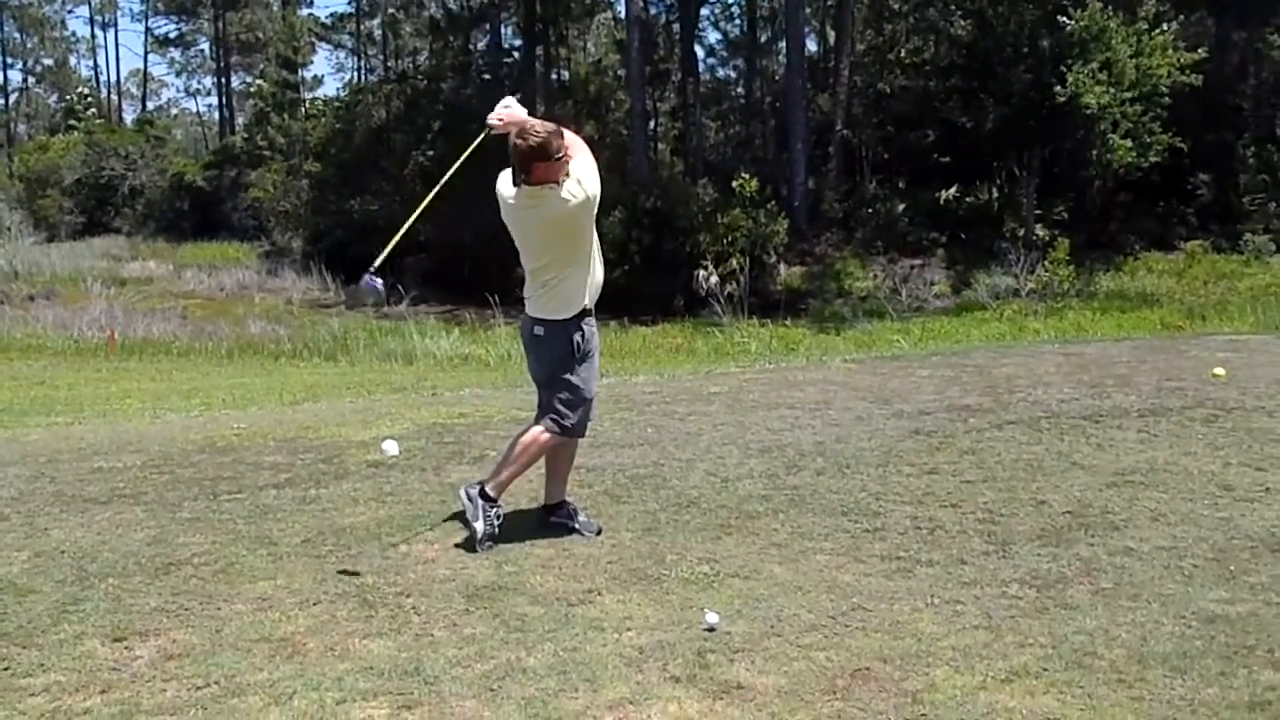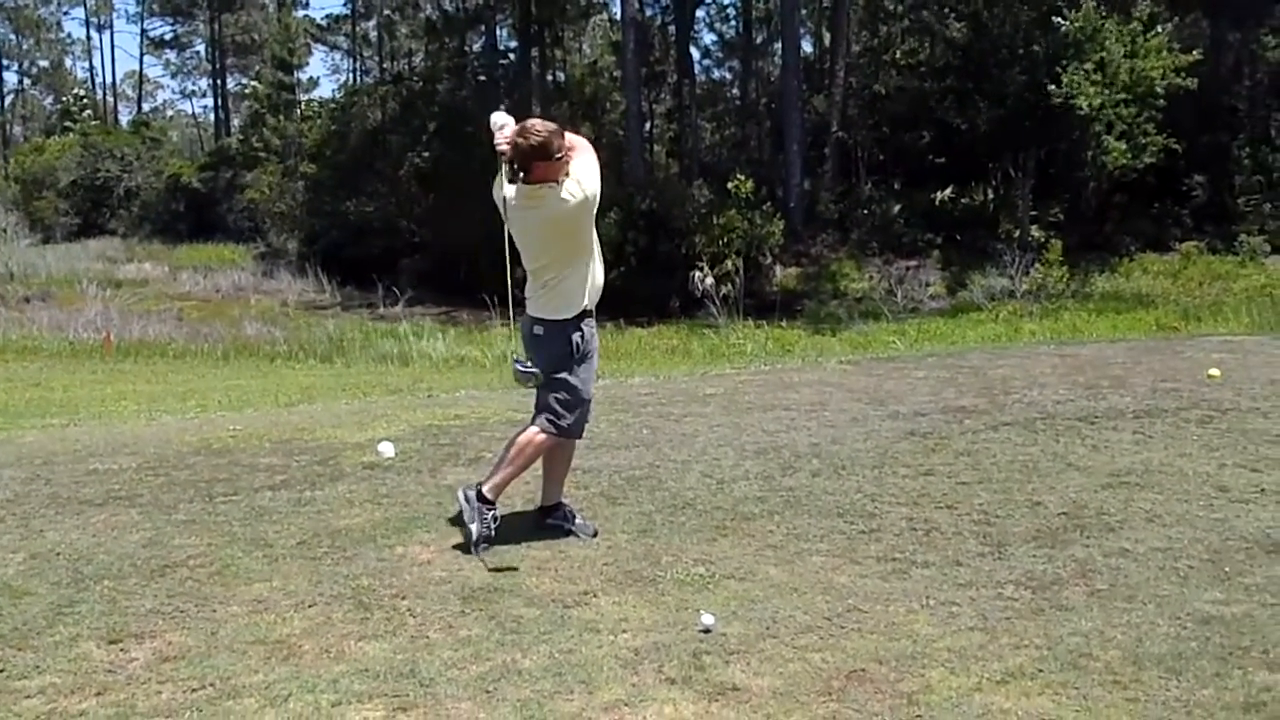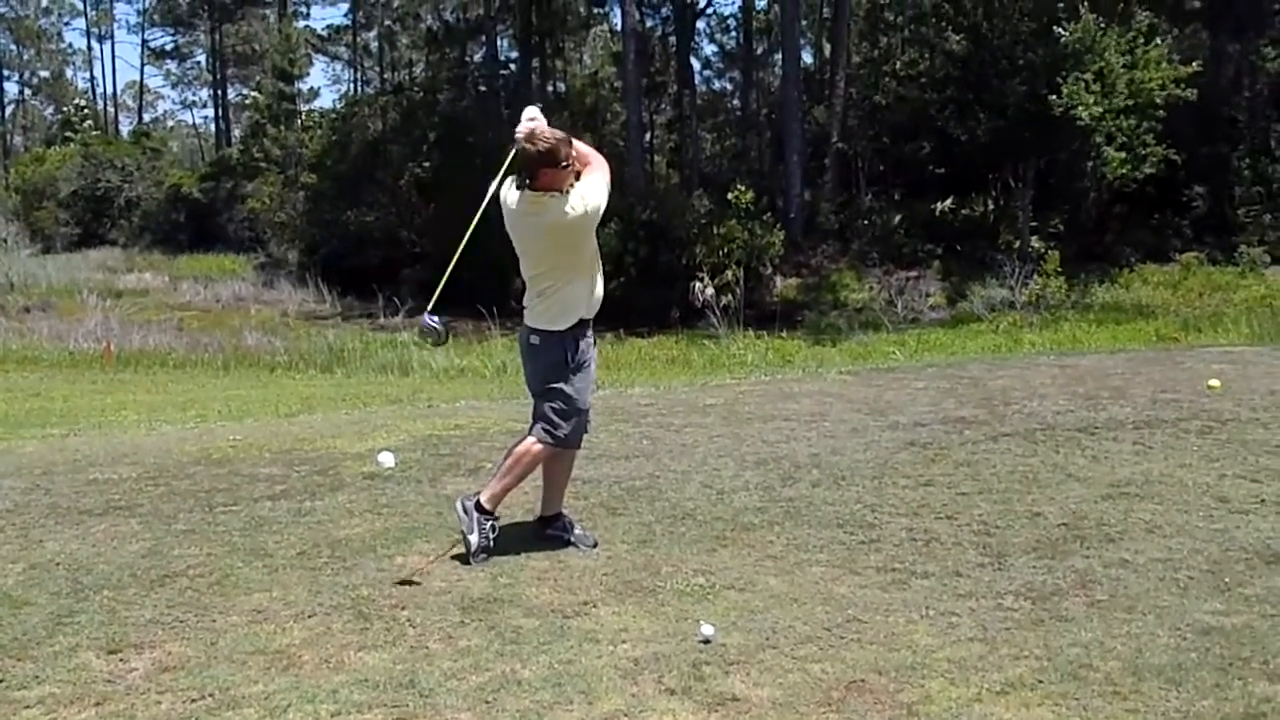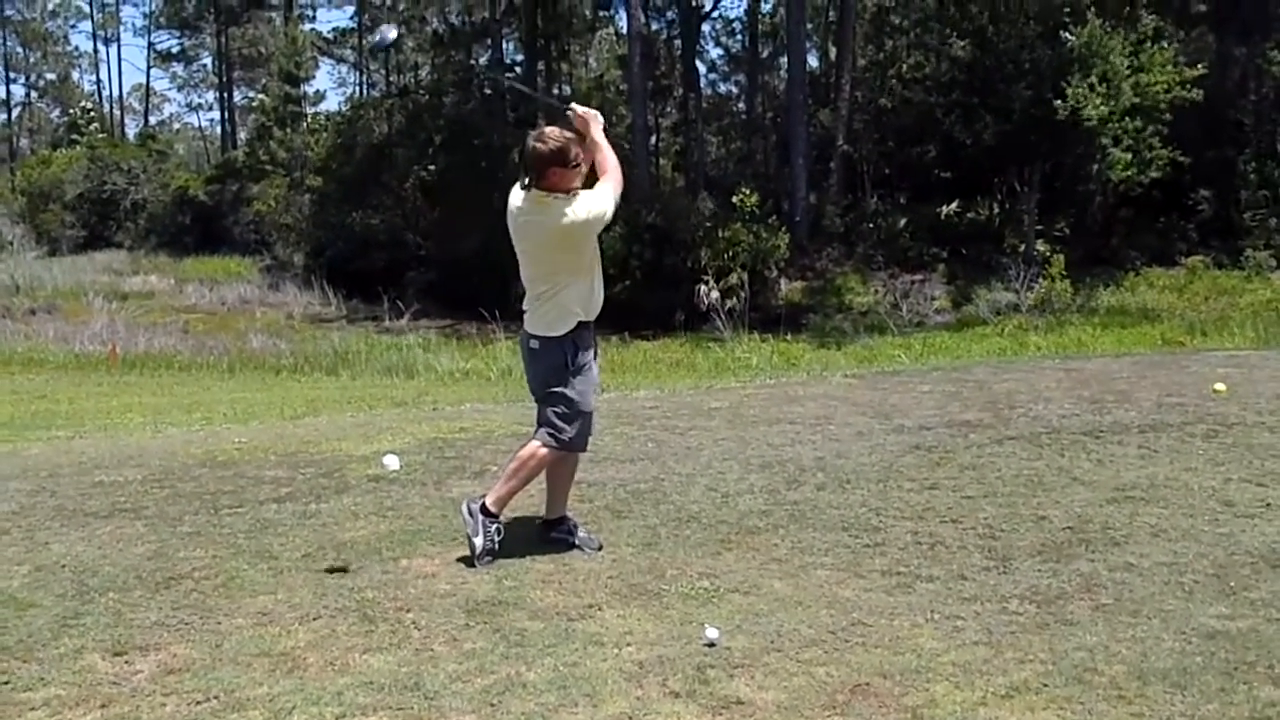
dt=0.2s
person 1, frame 1
left shoulder: (508, 190)
right shoulder: (575, 199)
right elbow: (580, 146)
left wrist: (520, 130)
right wrist: (522, 122)
left hip: (545, 318)
right hip: (568, 325)
left knee: (568, 416)
right knee: (556, 421)
left ankle: (556, 503)
right ankle: (487, 494)
person 1, frame 2
left shoulder: (509, 194)
right shoulder: (574, 200)
right elbow: (584, 147)
left wrist: (516, 142)
right wrist: (521, 141)
left hip: (545, 319)
right hip: (567, 326)
left knee: (567, 418)
right knee: (553, 421)
left ankle: (552, 506)
right ankle: (484, 497)
person 1, frame 3
left shoulder: (512, 197)
right shoulder: (574, 211)
right elbow: (599, 166)
left wrist: (533, 137)
right wrist: (554, 134)
left hip: (543, 329)
right hip: (566, 334)
left knee: (566, 427)
right knee: (553, 430)
left ankle: (551, 516)
right ankle: (483, 506)
person 1, frame 4
left shoulder: (520, 199)
right shoulder: (574, 216)
left elbow: (575, 185)
right elbow: (612, 182)
left wrist: (585, 137)
right wrist: (595, 132)
left hip: (546, 331)
right hip: (565, 338)
left knee: (571, 428)
right knee: (557, 432)
left ankle: (556, 518)
right ankle: (487, 509)
